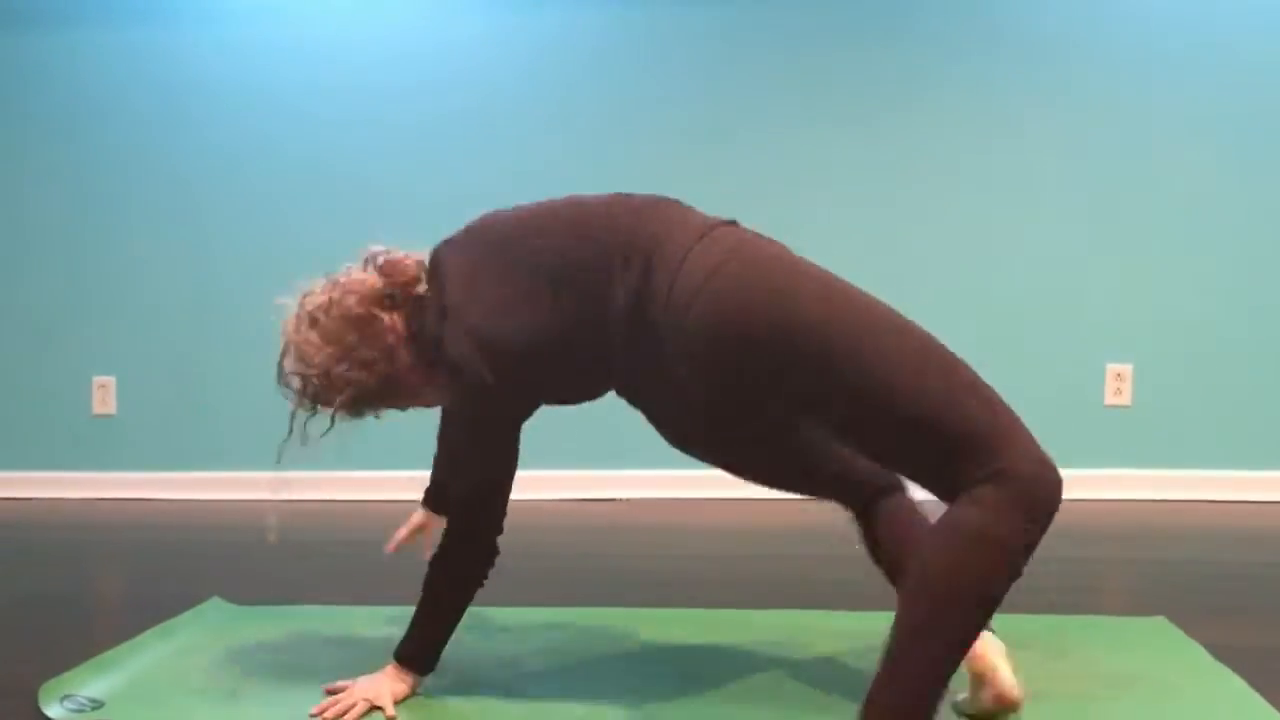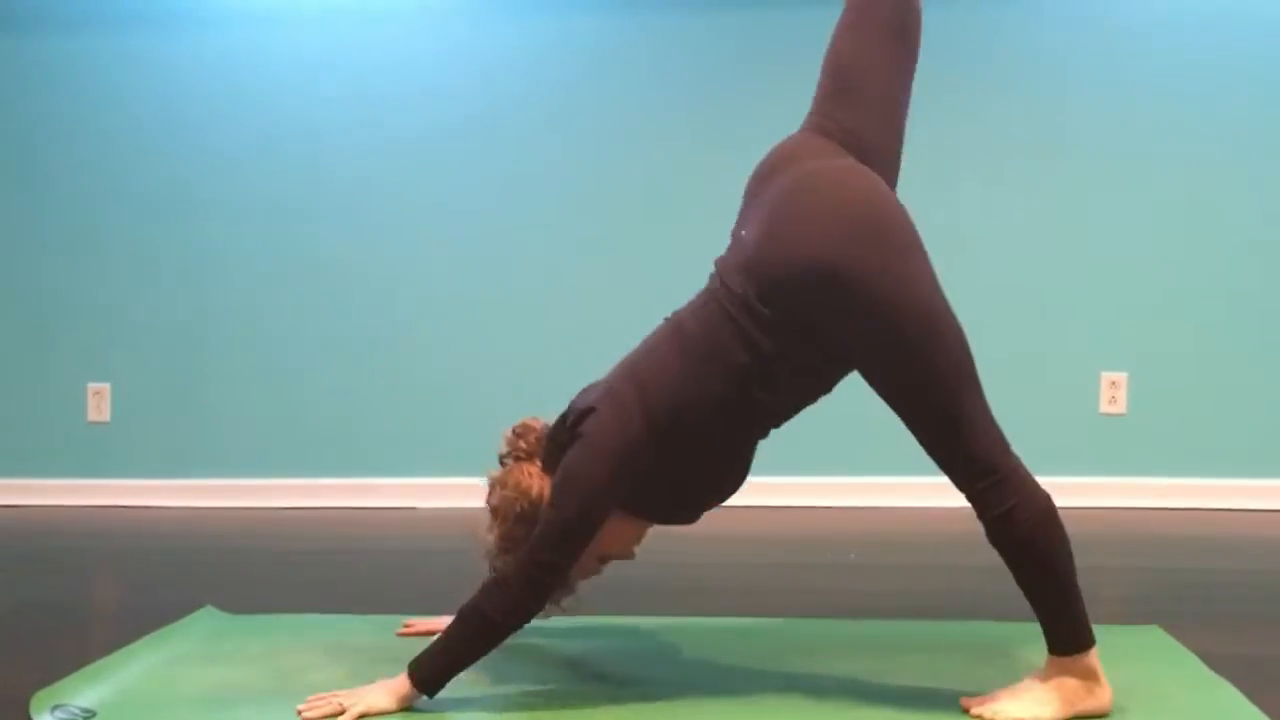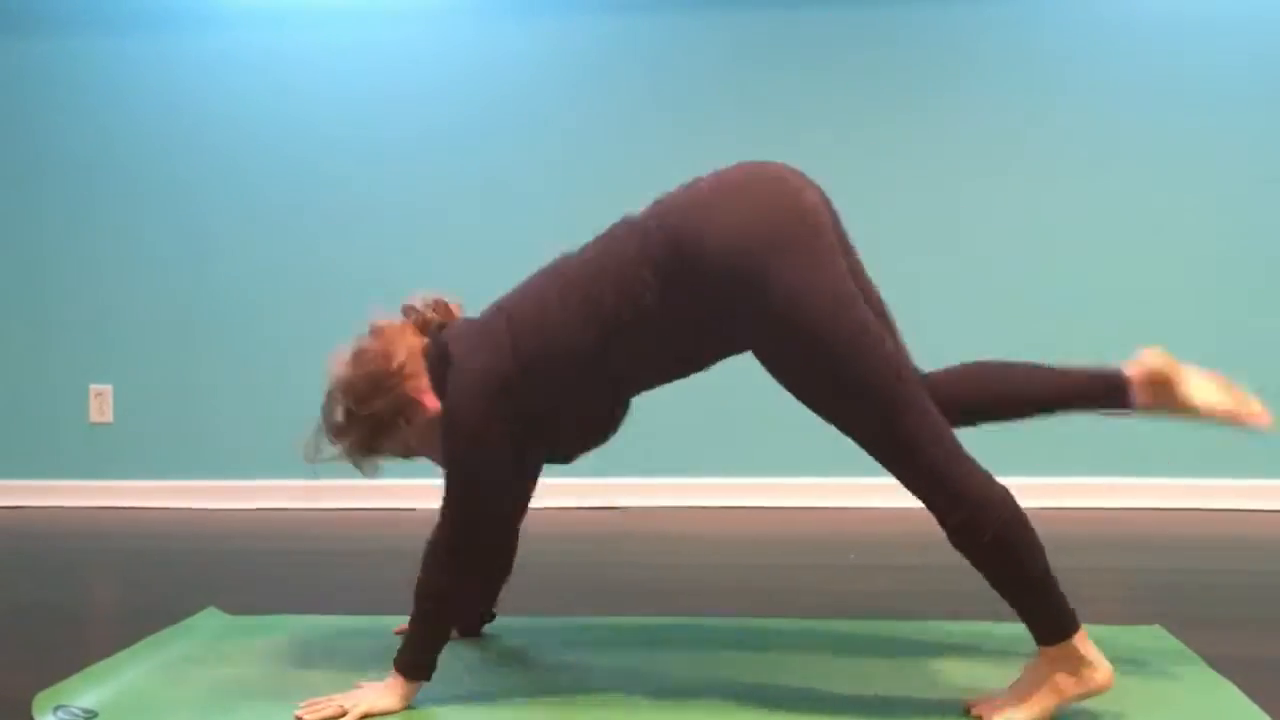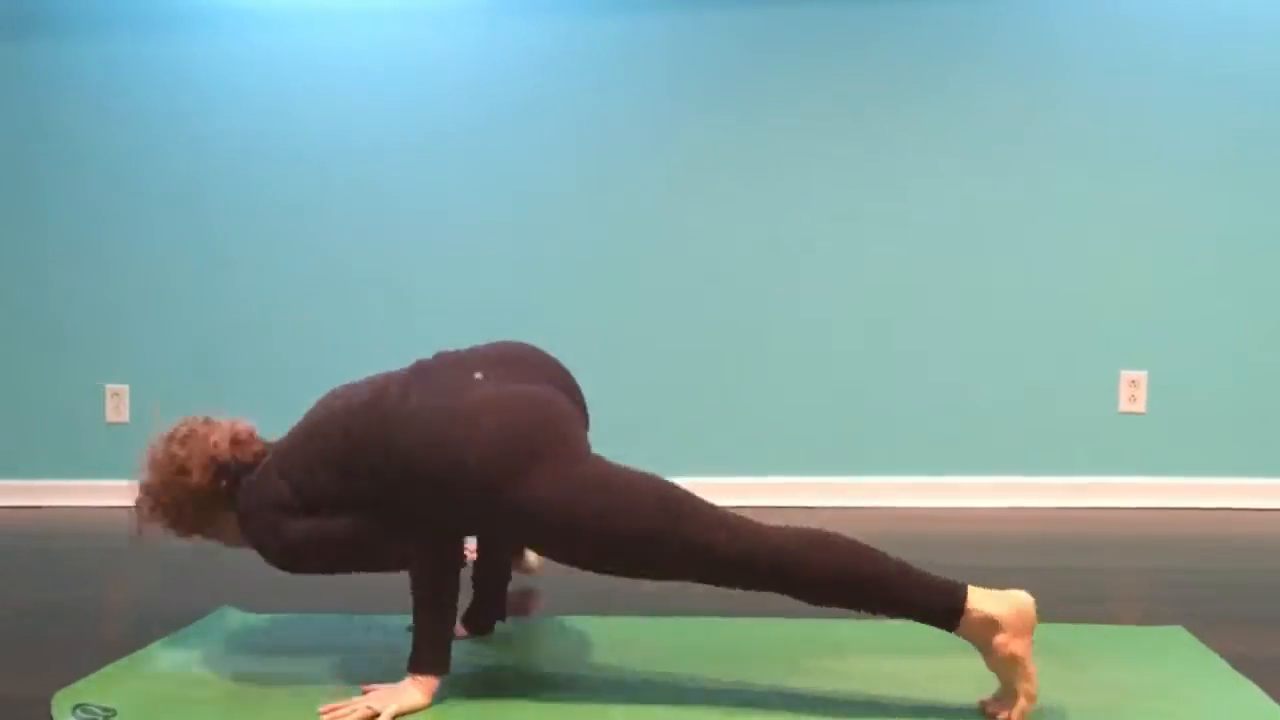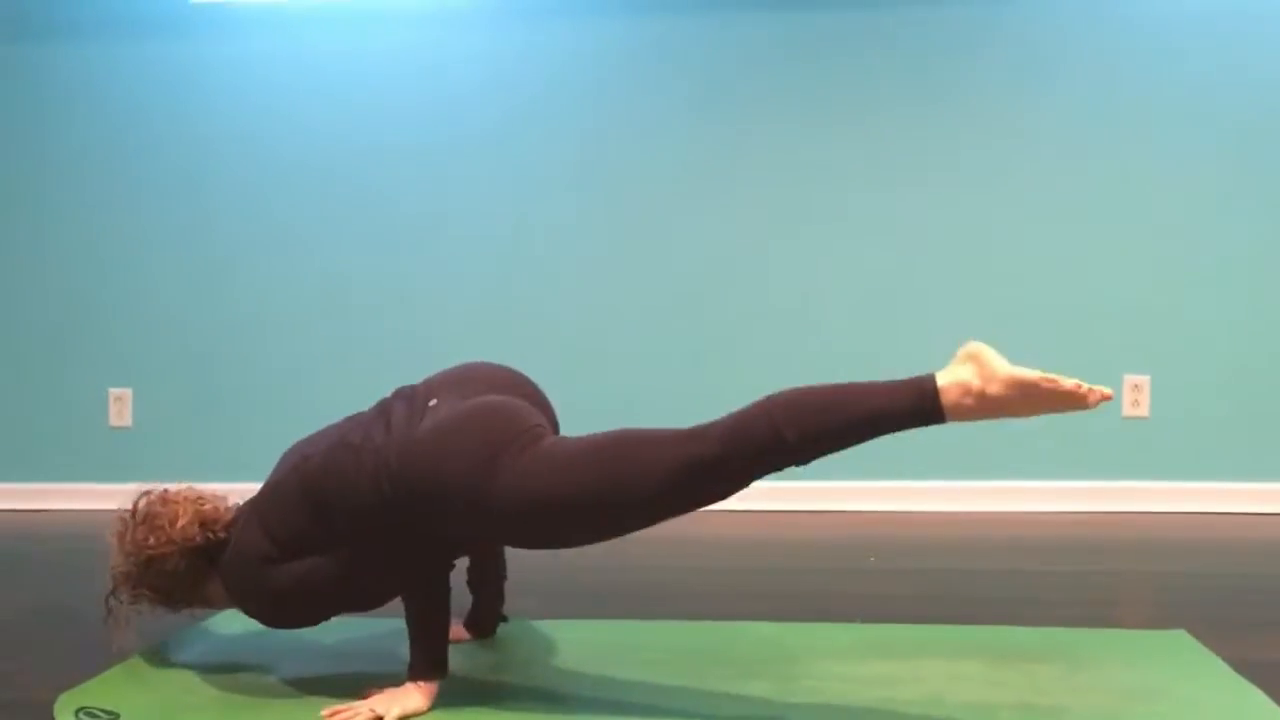
dt=0.4s
person 1, frame 1
left shoulder: (468, 351)
right shoulder: (460, 272)
left elbow: (476, 531)
right wrist: (441, 500)
left hip: (705, 320)
right hip: (727, 295)
person 1, frame 2
left shoulder: (603, 462)
right shoulder: (596, 433)
left elbow: (525, 583)
right wrist: (463, 622)
left hip: (831, 251)
right hip: (814, 191)
left knee: (978, 459)
person 1, frame 3
left shoulder: (478, 380)
right shoulder: (487, 362)
left elbow: (464, 538)
right elbow: (489, 527)
right wrist: (457, 616)
left hip: (742, 251)
right hip: (764, 208)
left knee: (923, 457)
right knee: (920, 405)
right ankle: (1138, 379)
person 1, frame 4
left shoulder: (265, 518)
right shoulder: (296, 462)
left elbow: (420, 550)
right wrist: (480, 612)
left hip: (505, 451)
right hip: (523, 373)
left knee: (741, 547)
left ankle: (981, 610)
person 1, frame 5
left shoulder: (256, 577)
right shoulder: (275, 511)
left elbow: (411, 562)
right wrist: (482, 614)
left hip: (476, 471)
right hip: (481, 391)
left knee: (717, 456)
left ankle: (954, 386)
